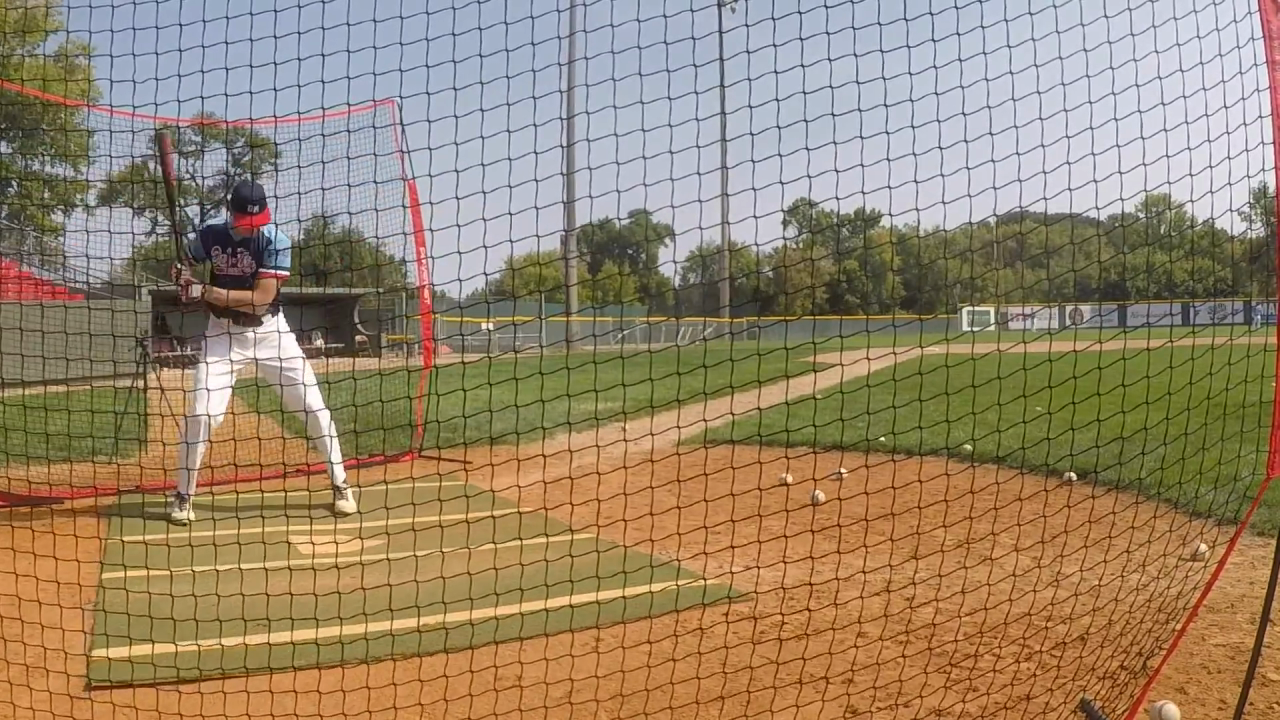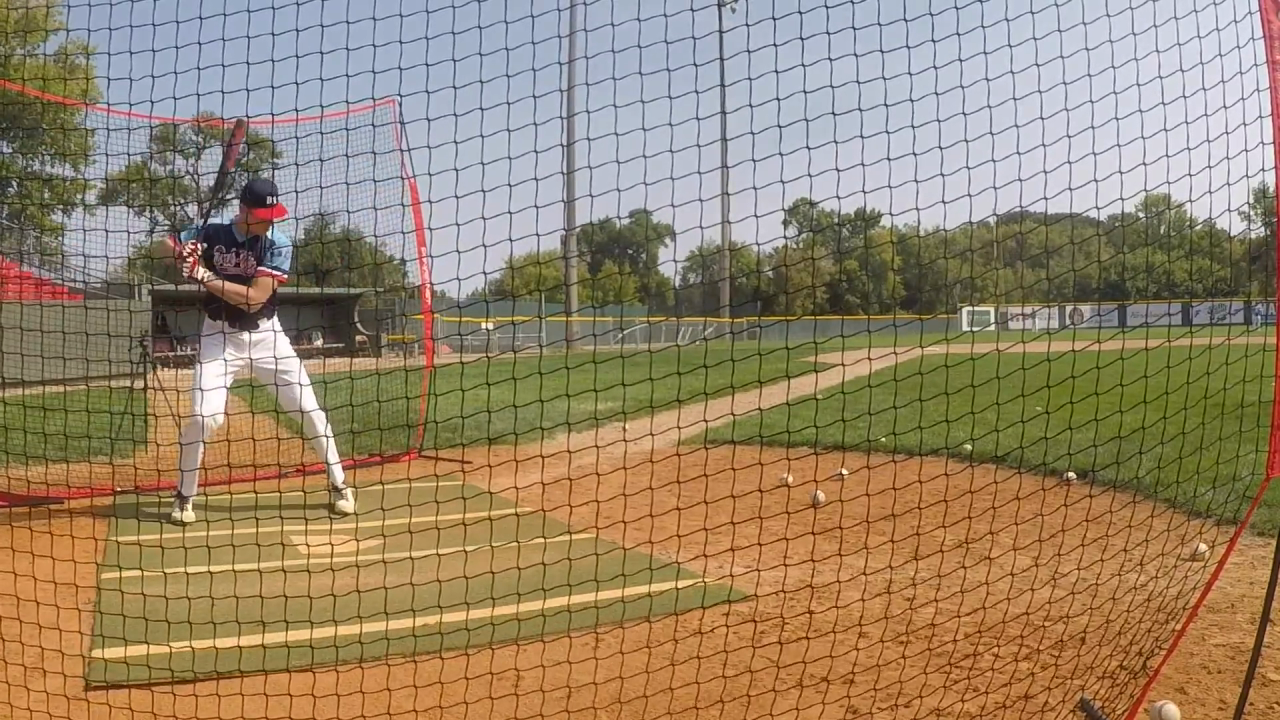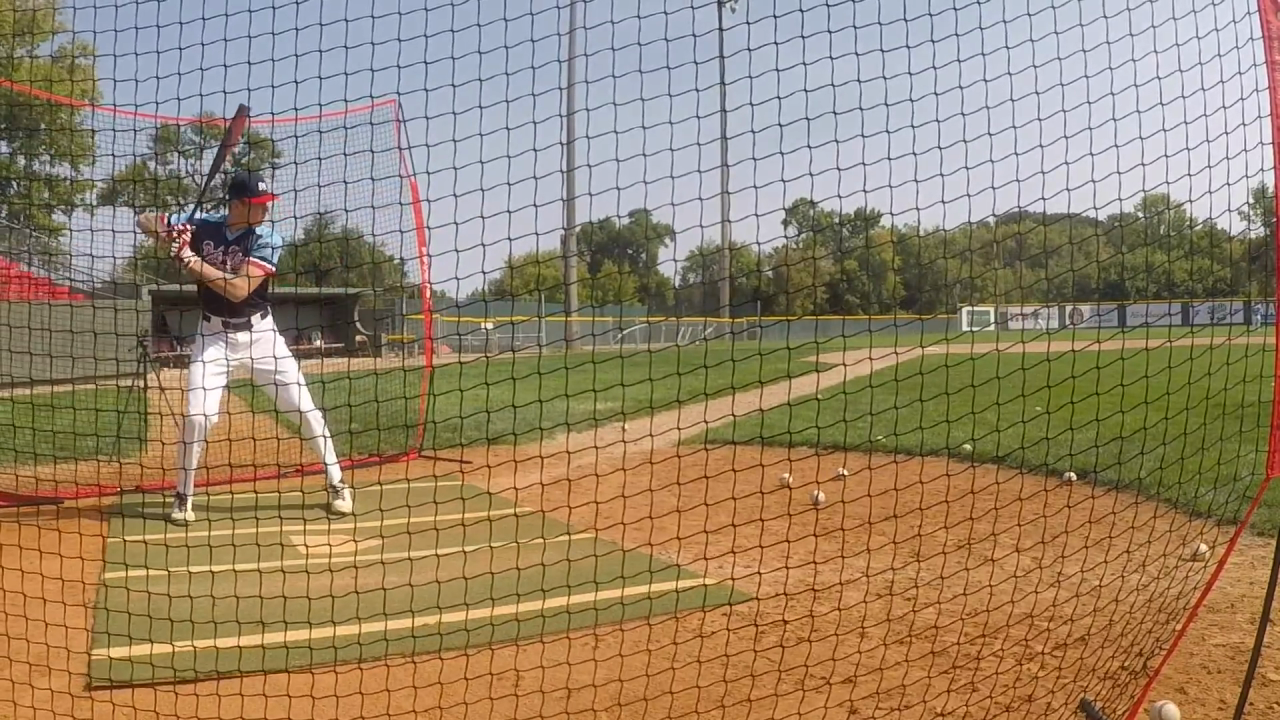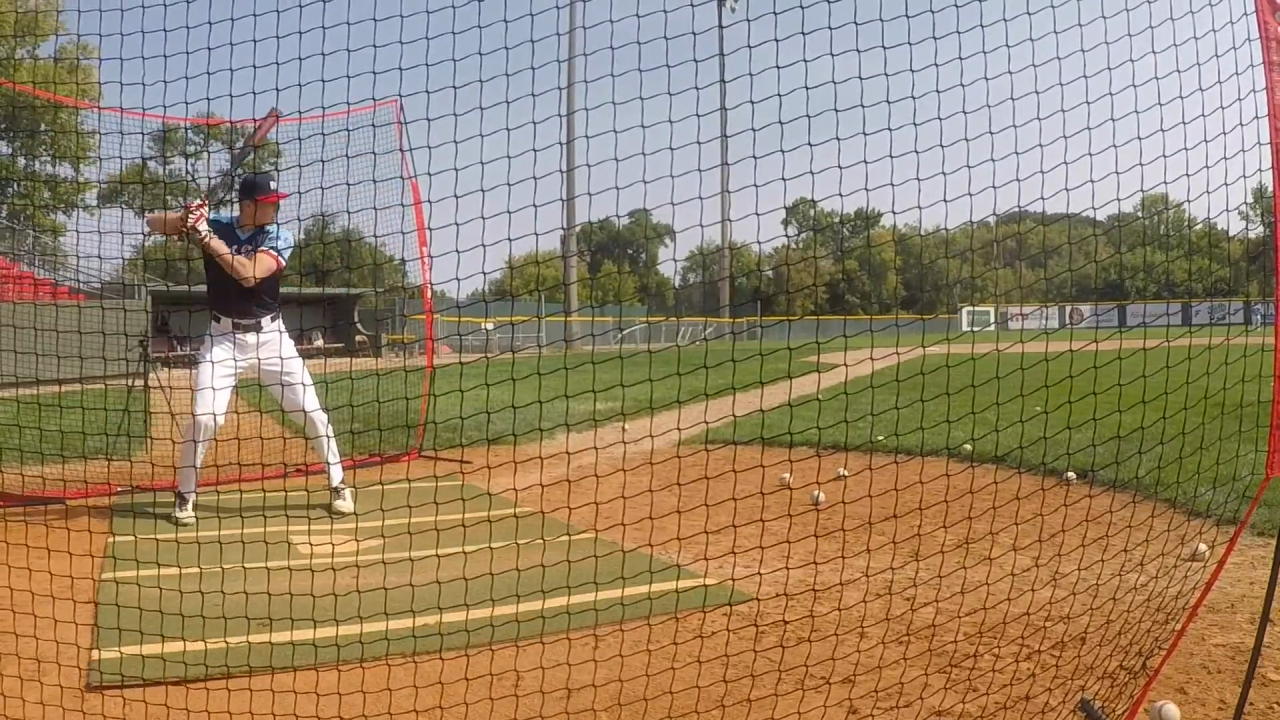
dt=0.3s
person 1, frame 1
left shoulder: (275, 240)
right shoulder: (210, 234)
left elbow: (260, 299)
right elbow: (186, 264)
left wrist: (203, 291)
right wrist: (182, 274)
left hip: (269, 330)
right hip: (222, 332)
left knee: (313, 406)
right knee: (202, 414)
left ankle: (340, 484)
right ankle: (183, 495)
person 1, frame 2
left shoulder: (278, 244)
right shoulder: (212, 232)
left elbow: (254, 298)
left wrist: (204, 276)
right wrist: (182, 253)
left hip: (265, 333)
right hip: (219, 335)
left knee: (309, 408)
right knee: (204, 416)
left ankle: (339, 484)
right ankle: (185, 496)
person 1, frame 3
left shoulder: (268, 240)
right shoulder: (203, 226)
left elbow: (240, 289)
right elbow: (144, 222)
left wrist: (191, 260)
right wrist: (171, 235)
left hip: (259, 332)
right hip: (215, 334)
left knee: (304, 408)
right knee: (199, 415)
left ankle: (336, 483)
right ankle: (183, 496)
person 1, frame 4
left shoulder: (279, 237)
right shoulder: (214, 225)
left elbow: (249, 273)
right elbow: (152, 223)
left wrist: (205, 234)
right wrist: (187, 217)
left hip: (270, 334)
right hip: (223, 335)
left knee: (310, 411)
right knee: (204, 417)
left ankle: (338, 485)
right ankle: (185, 496)
